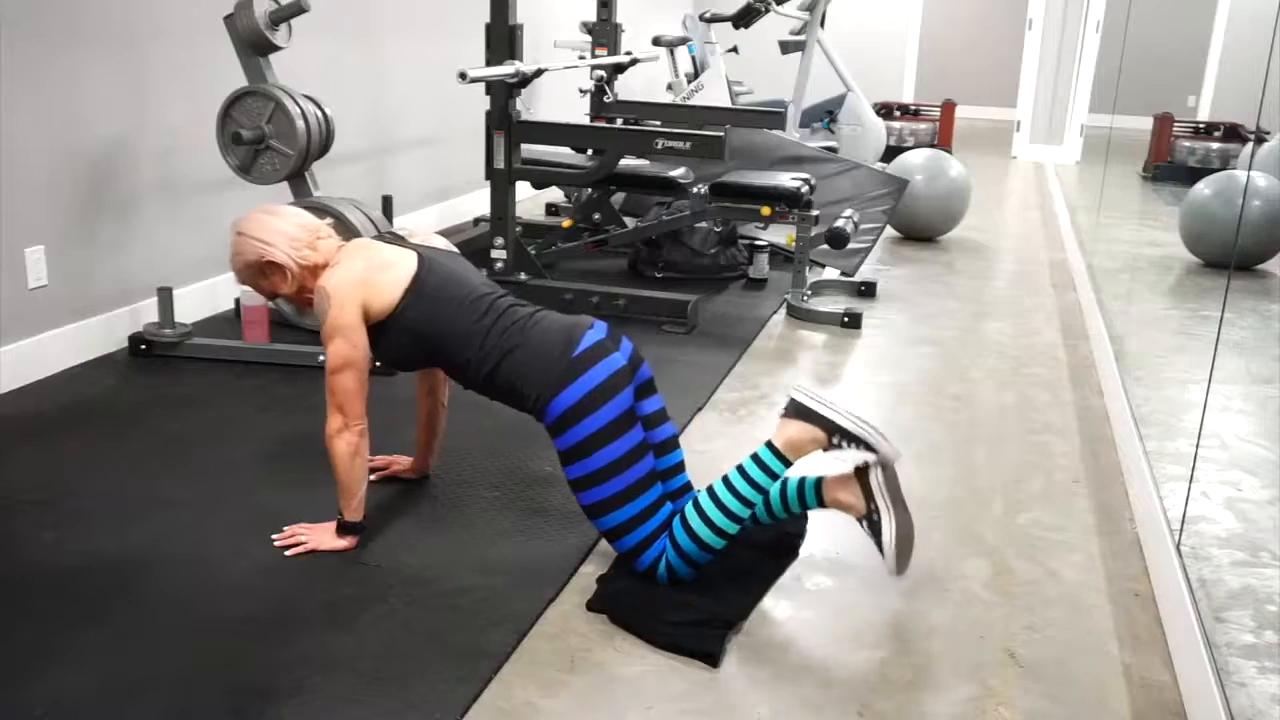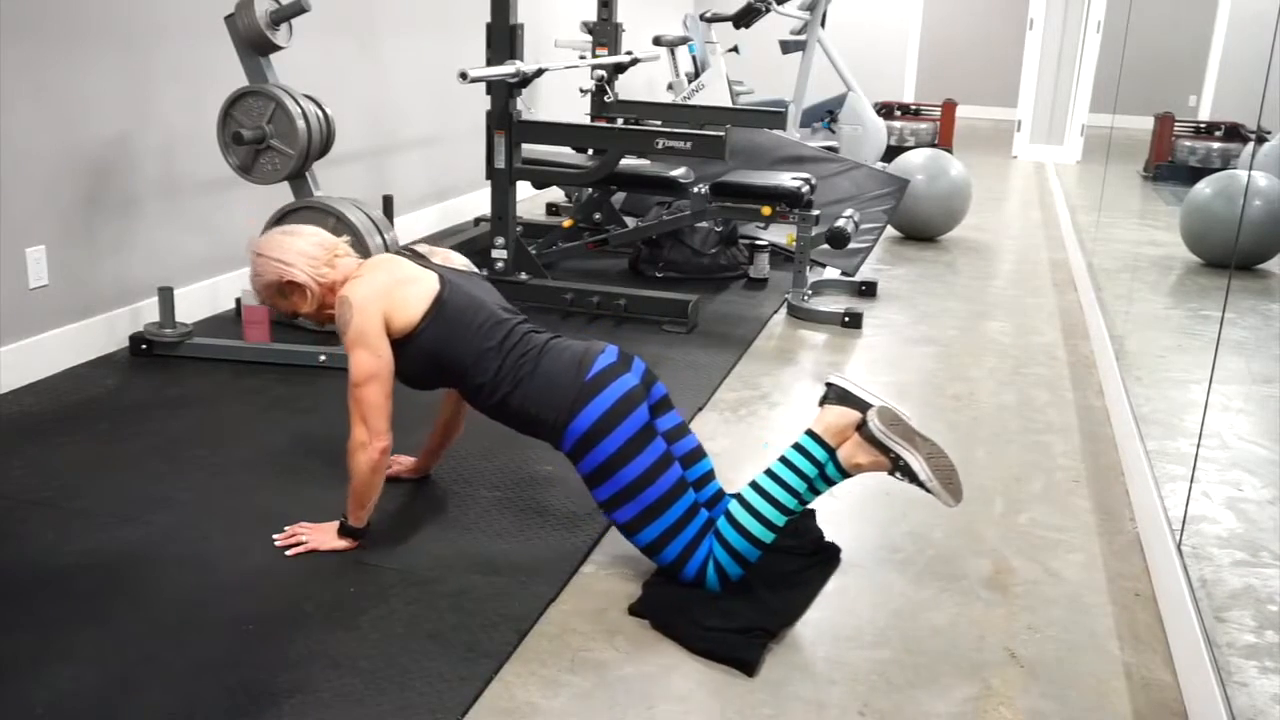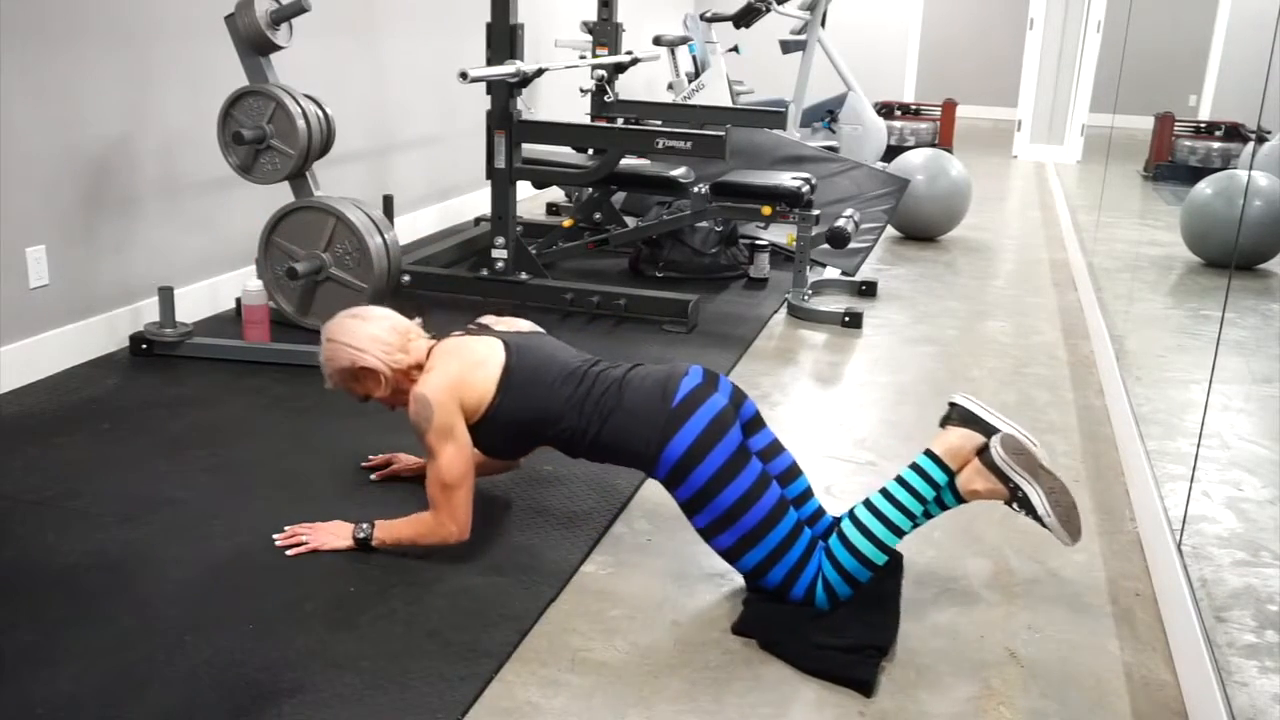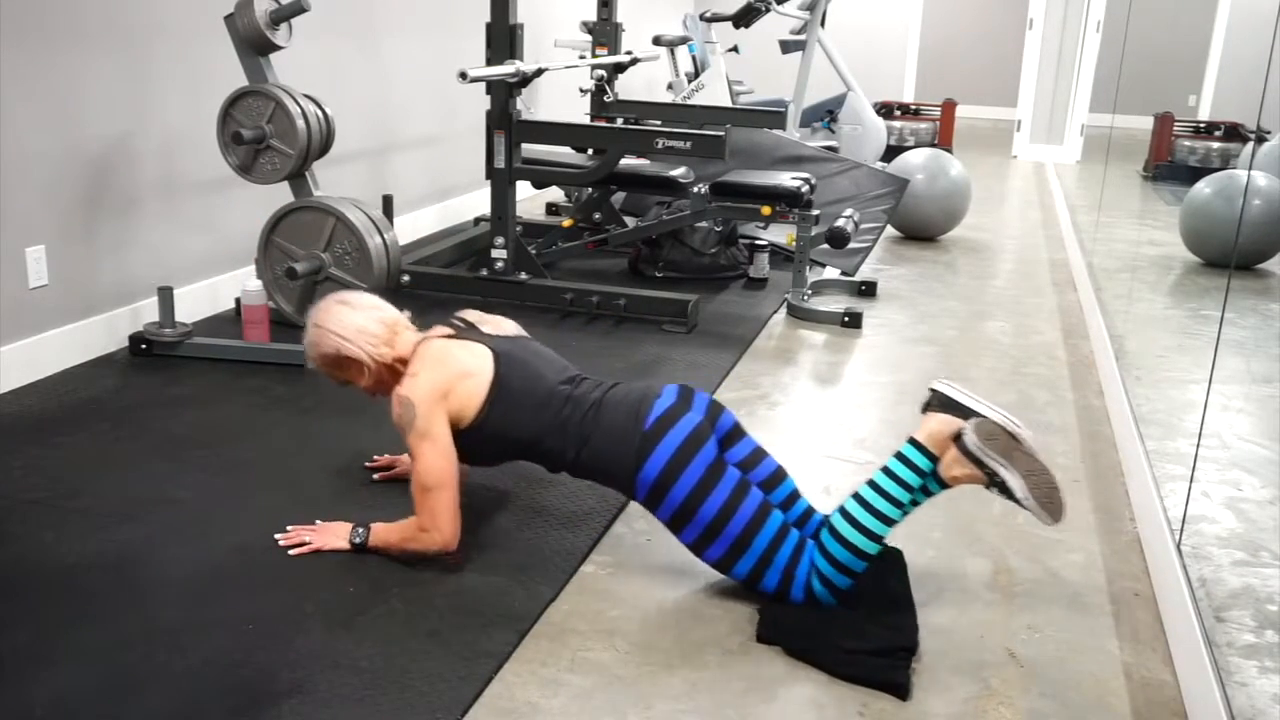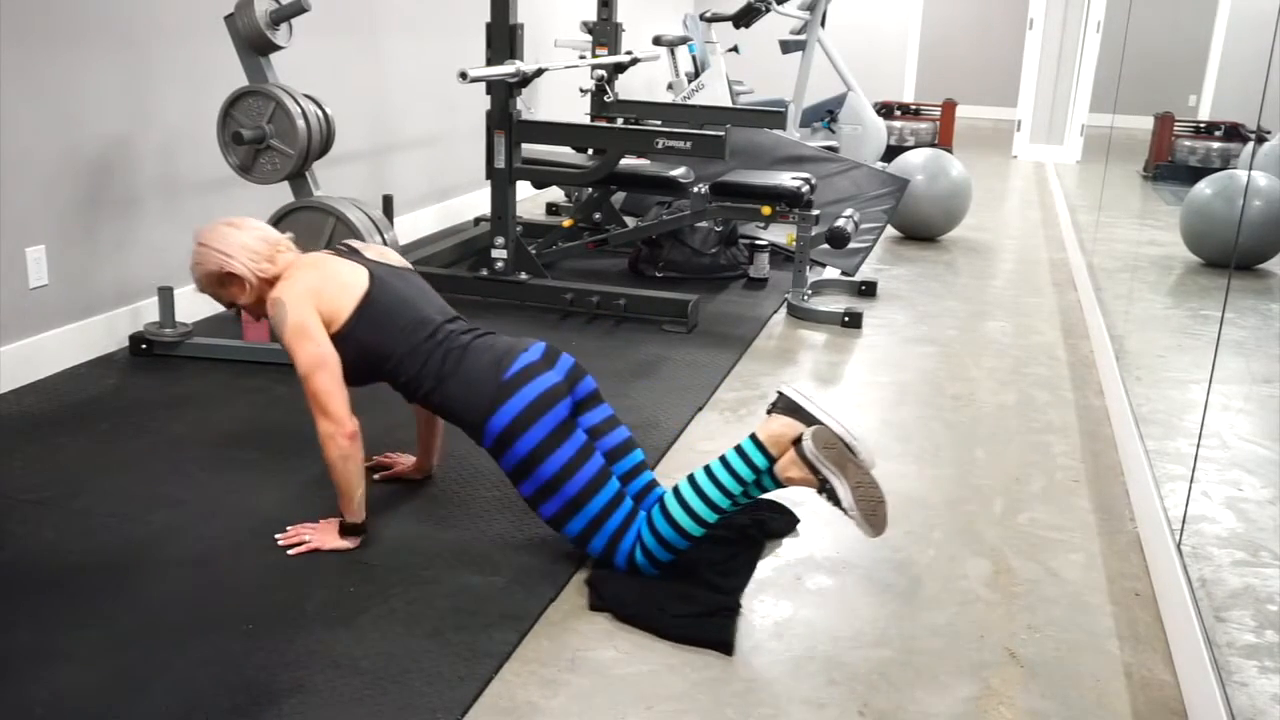
dt=1s
person 1, frame 1
left shoulder: (340, 287)
right shoulder: (399, 245)
left elbow: (345, 425)
left wrist: (346, 526)
right wrist: (421, 460)
left hip: (576, 388)
right hip: (604, 349)
left knee: (664, 559)
right knee: (675, 518)
left ankle: (795, 435)
right ankle: (849, 491)
person 1, frame 2
left shoulder: (361, 299)
right shoulder: (424, 256)
left elbow: (370, 441)
left wrist: (349, 528)
right wrist: (424, 463)
left hip: (589, 413)
right hip: (615, 374)
left knee: (712, 564)
right knee: (715, 524)
left ankle: (837, 435)
right ankle: (850, 436)
person 1, frame 3
left shoulder: (432, 391)
right shoulder: (485, 331)
left elbow: (452, 527)
left wrist: (358, 533)
right wrist: (432, 462)
left hip: (683, 439)
right hip: (704, 396)
left knee: (817, 585)
right knee: (822, 549)
left ankle: (957, 460)
right ankle: (966, 456)
person 1, frame 4
left shoulder: (415, 392)
right shoulder: (471, 323)
left elbow: (438, 536)
left wrist: (356, 534)
right wrist: (427, 459)
left hip: (662, 457)
right hip: (682, 410)
left knee: (811, 578)
right knee: (815, 542)
left ankle: (940, 449)
right ankle: (942, 433)
person 1, frame 5
left shoulder: (292, 297)
right shoulder: (359, 250)
left elbow: (341, 428)
left wrist: (350, 526)
right wrist: (425, 461)
left hip: (517, 407)
right hip: (547, 367)
left knee: (641, 547)
right knee: (652, 516)
left ankle: (779, 447)
right ankle: (783, 438)
